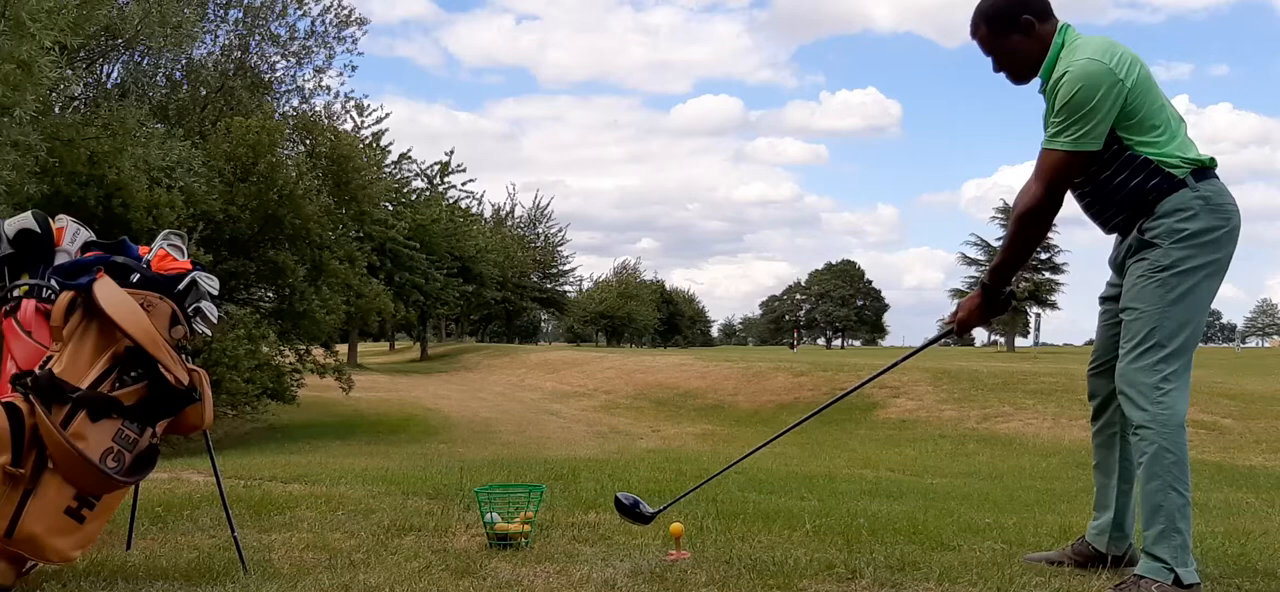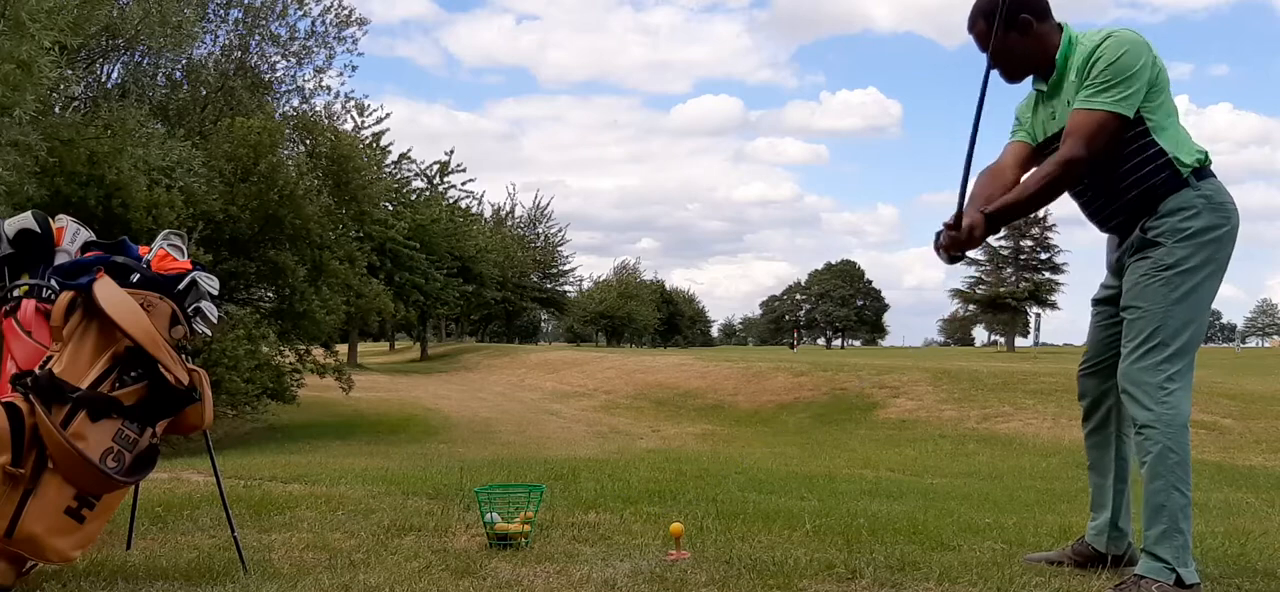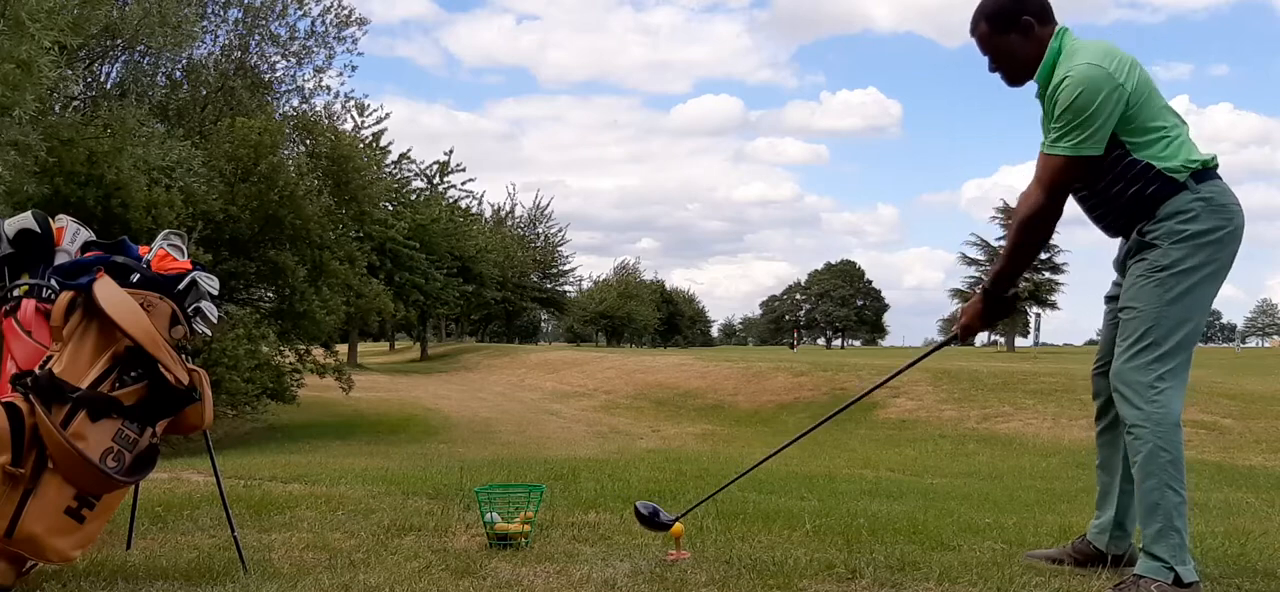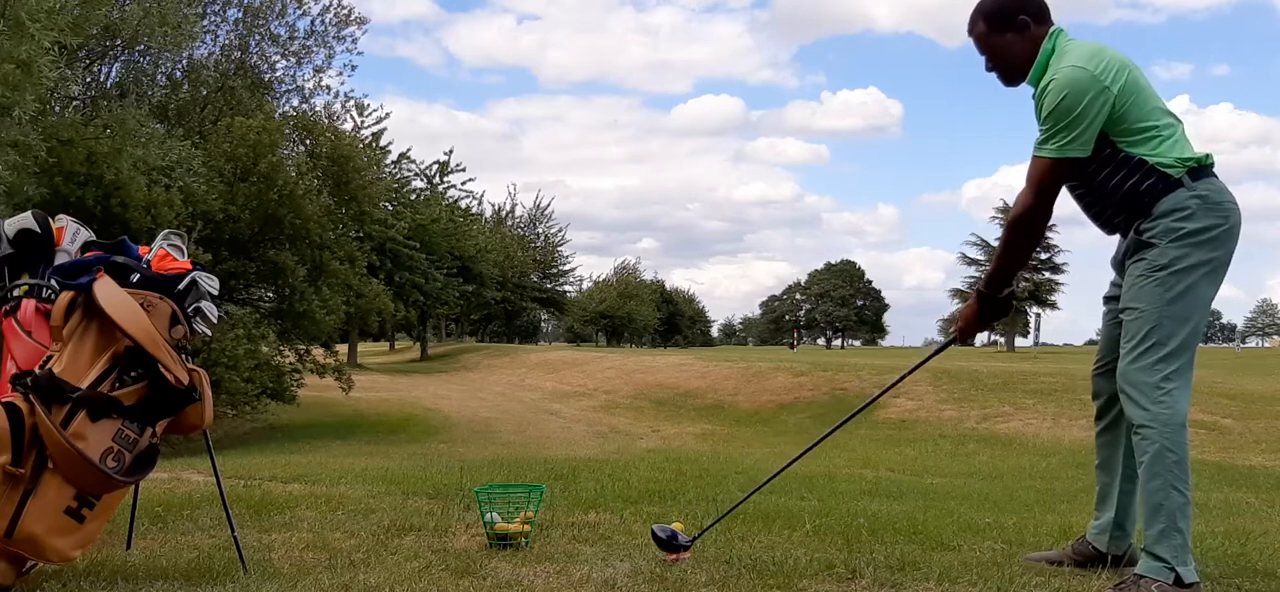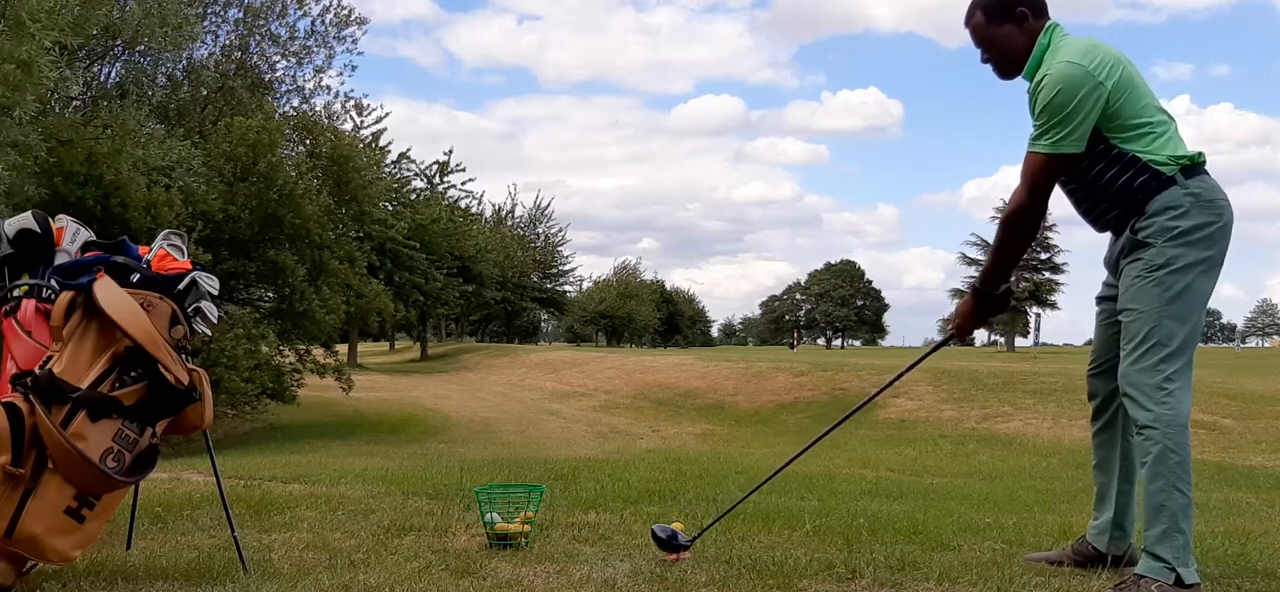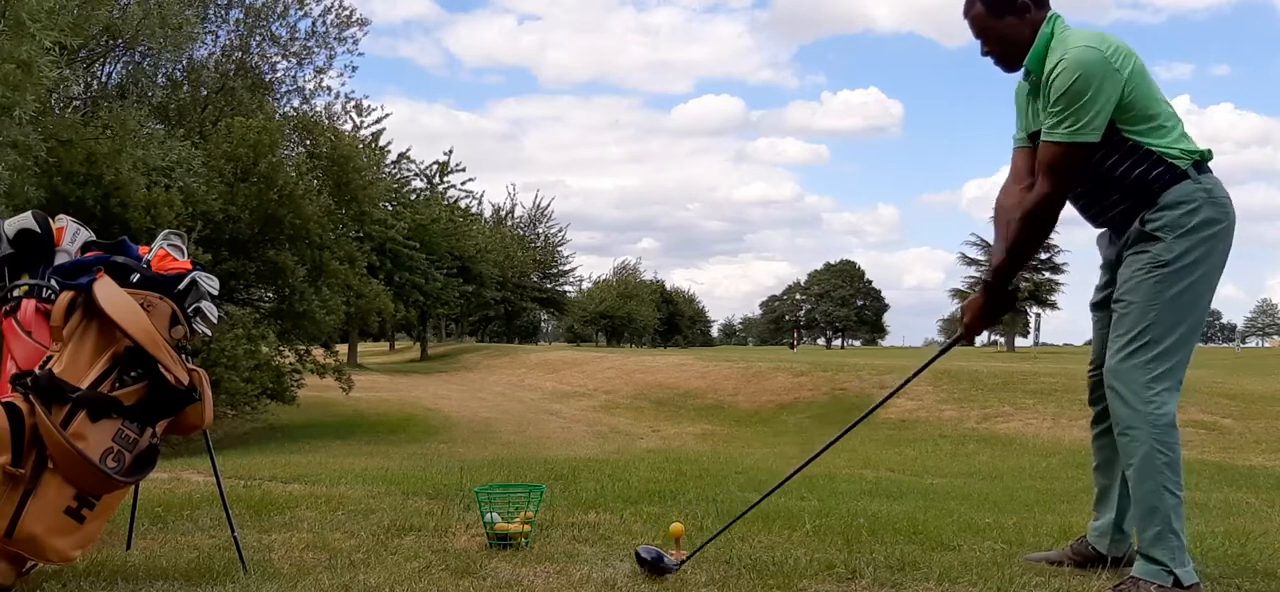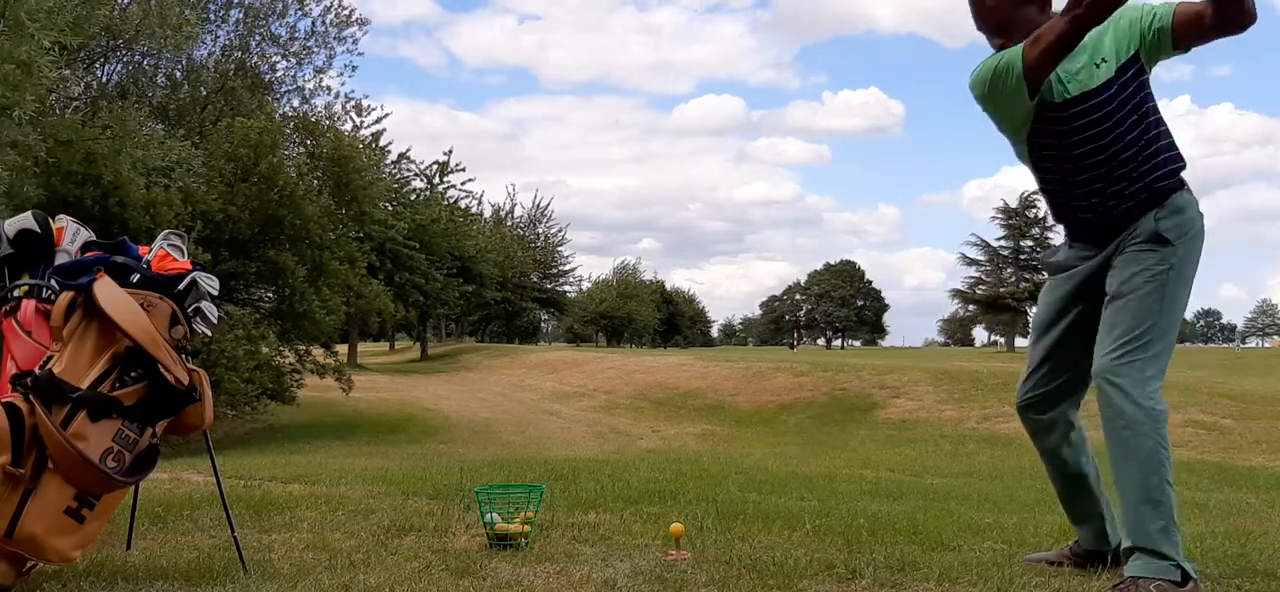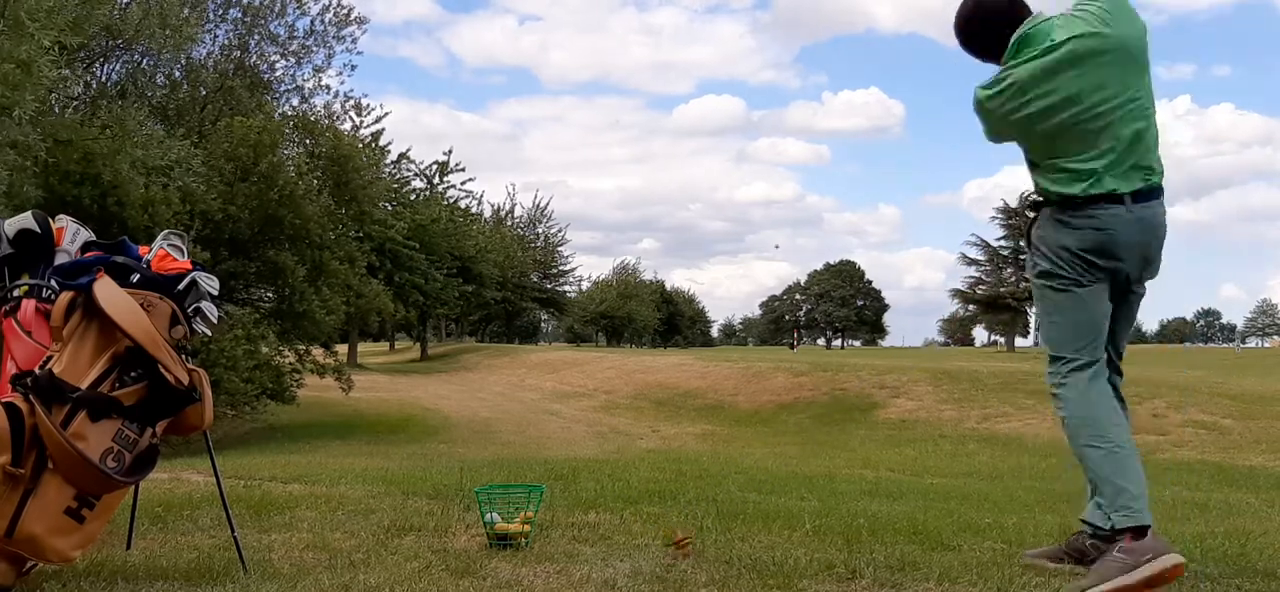
dt=0.5s
person 1, frame 1
left shoulder: (1087, 70)
right shoulder: (1063, 80)
left elbow: (1045, 200)
right elbow: (1034, 187)
left wrist: (989, 289)
right wrist: (999, 282)
left hip: (1185, 221)
right hip: (1147, 231)
left knee: (1146, 383)
right knee: (1109, 380)
right ankle: (1109, 539)
person 1, frame 2
left shoulder: (1115, 50)
right shoulder: (1038, 99)
left elbow: (1076, 158)
right elbow: (1003, 171)
left wrist: (989, 219)
right wrist: (967, 219)
left hip: (1184, 219)
right hip: (1133, 234)
left knee: (1149, 382)
right knee: (1099, 380)
right ankle: (1107, 540)
person 1, frame 3
left shoulder: (1086, 75)
right shoulder: (1062, 81)
left elbow: (1046, 206)
right elbow: (1036, 194)
left wrist: (991, 294)
right wrist: (1004, 284)
left hip: (1189, 221)
right hip: (1154, 231)
left knee: (1141, 382)
right knee: (1113, 380)
right ankle: (1110, 538)
person 1, frame 4
left shoulder: (1074, 76)
right shoulder: (1064, 75)
left elbow: (1034, 208)
right elbow: (1034, 200)
left wrist: (986, 296)
right wrist: (1001, 285)
left hip: (1184, 220)
right hip: (1151, 230)
left knee: (1147, 383)
right knee: (1112, 381)
right ankle: (1109, 539)
person 1, frame 5
left shoulder: (1068, 72)
right shoulder: (1058, 70)
left elbow: (1029, 203)
right elbow: (1031, 197)
left wrist: (982, 292)
right wrist: (998, 282)
left hip: (1177, 219)
right hip: (1143, 228)
left knee: (1150, 383)
right knee: (1108, 381)
right ankle: (1109, 539)
person 1, frame 6
left shoulder: (1082, 58)
right shoulder: (1033, 83)
left elbow: (1049, 194)
right elbow: (1017, 187)
left wrist: (993, 285)
right wrist: (1000, 273)
left hip: (1179, 216)
right hip: (1132, 228)
left knee: (1136, 381)
right knee: (1109, 382)
right ankle: (1110, 538)
person 1, frame 7
right shoulder: (991, 81)
left hip: (1159, 228)
right hip: (1082, 247)
left knee: (1120, 378)
right knee: (1037, 399)
right ankle: (1097, 538)
person 1, frame 8
left shoulder: (995, 99)
left hip: (1074, 231)
right hip: (1141, 220)
left knee: (1076, 376)
right knee: (1099, 372)
left ankle: (1134, 535)
right ankle: (1106, 531)
